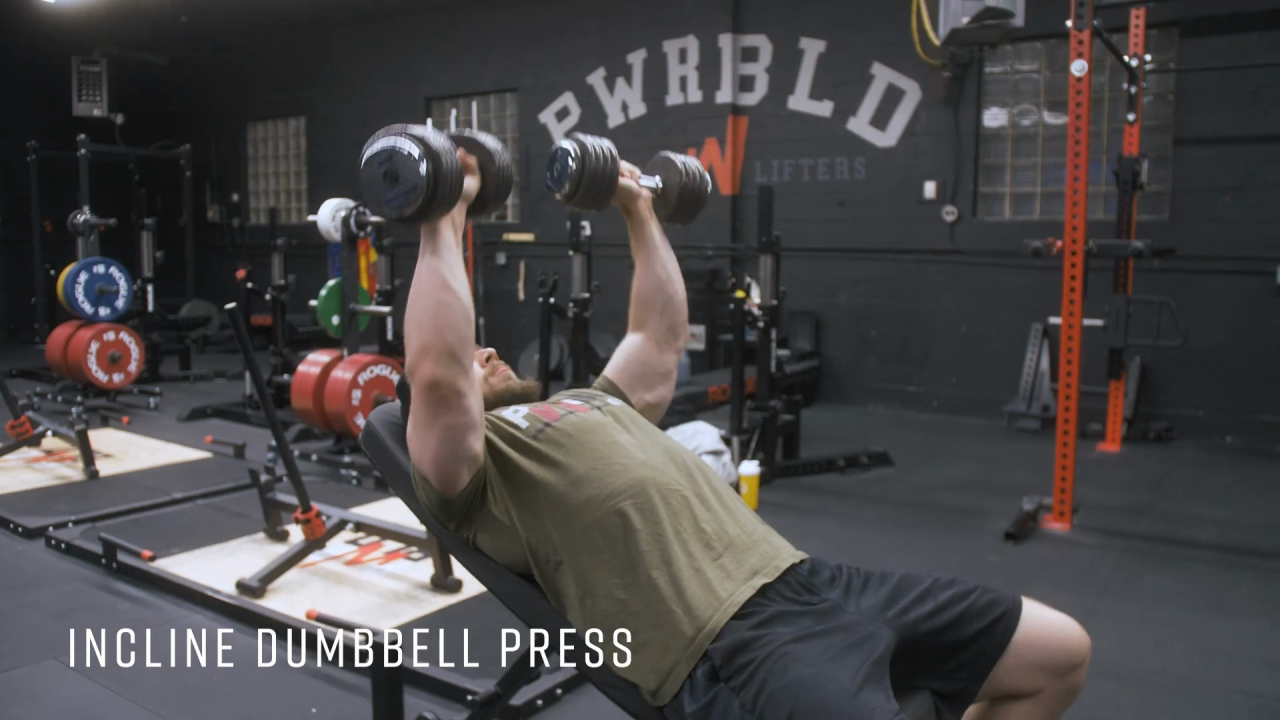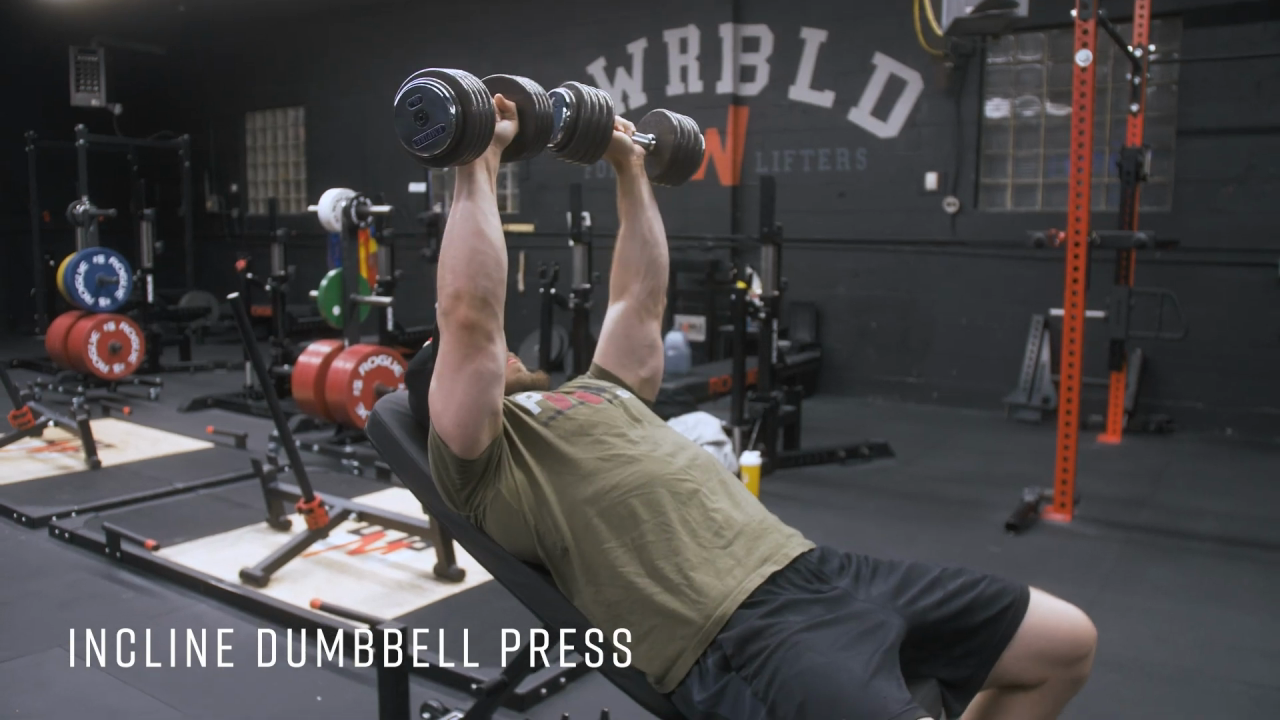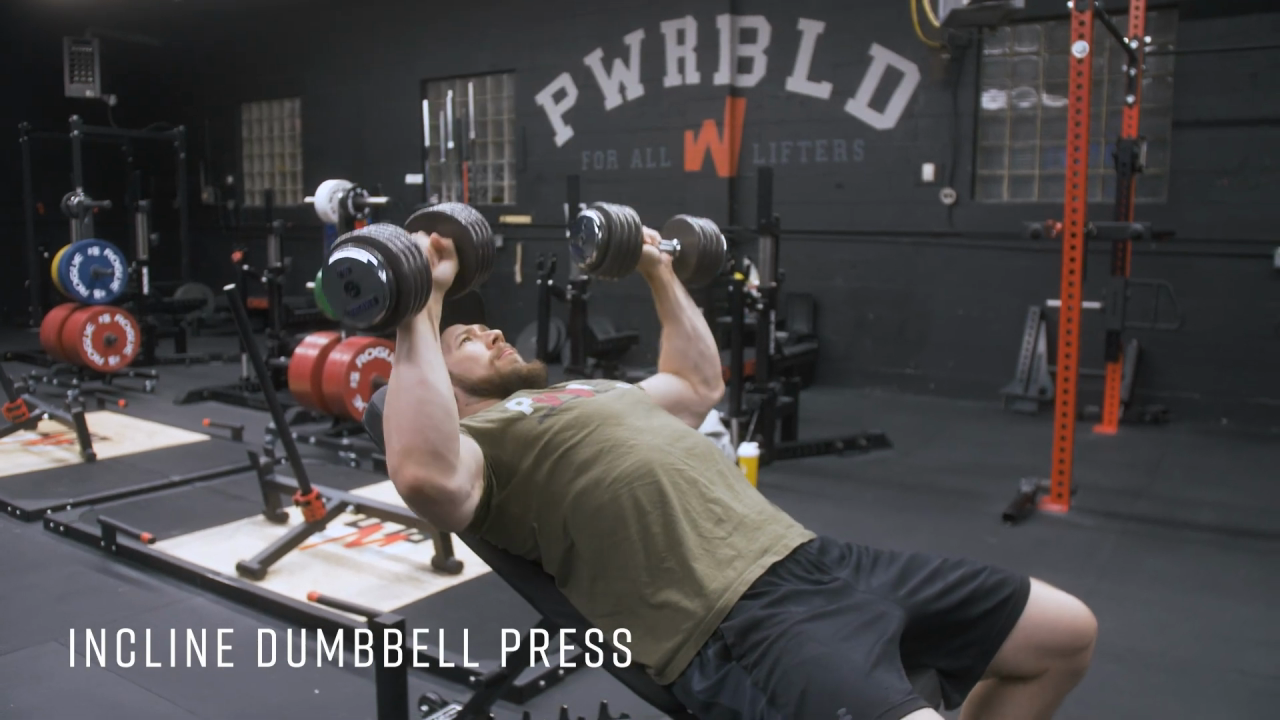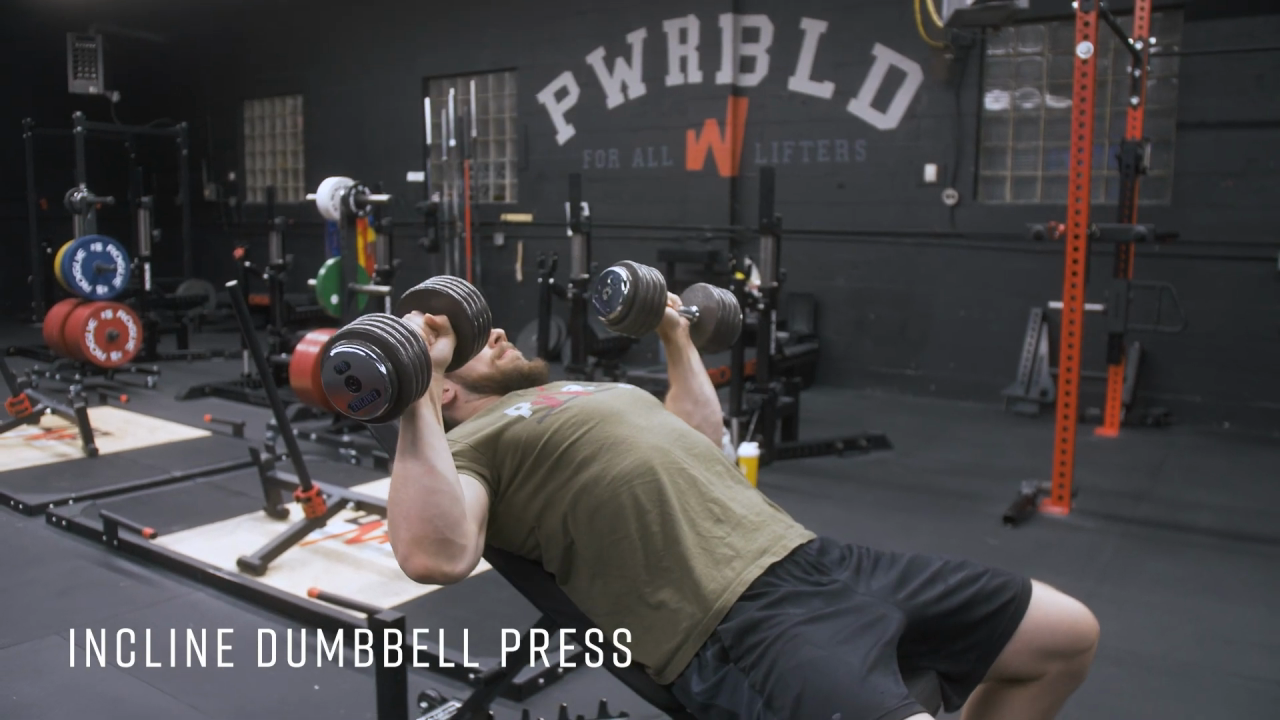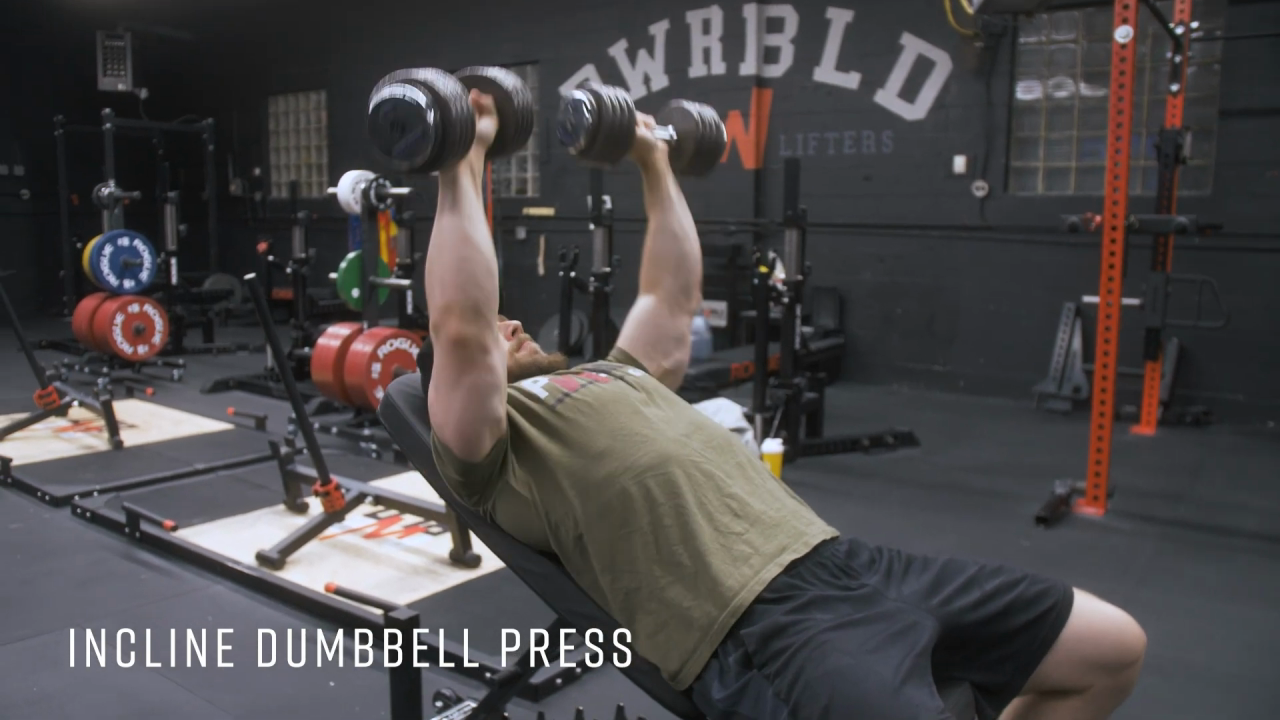
dt=0.7s
person 1, frame 1
left shoulder: (591, 409)
right shoulder: (475, 467)
left elbow: (663, 336)
right elbow: (436, 374)
left wrist: (639, 215)
right wrist: (443, 221)
left hip: (800, 584)
right hip: (724, 648)
left knee: (1060, 653)
person 1, frame 2
left shoulder: (600, 396)
right shoulder: (485, 459)
left elbow: (640, 299)
right elbow: (469, 316)
left wrist: (630, 170)
right wrist: (479, 164)
left hip: (808, 569)
right hip: (735, 635)
left knee: (1065, 645)
person 1, frame 3
left shoulder: (582, 395)
right shoulder: (475, 442)
left elbow: (701, 384)
right elbow: (428, 477)
left wrist: (660, 274)
right wrist: (420, 308)
left hip: (808, 557)
right hip: (736, 623)
left knee: (1066, 635)
person 1, frame 4
left shoulder: (582, 397)
right shoulder: (471, 450)
right elbow: (434, 555)
left wrist: (678, 337)
right wrist: (416, 383)
left hip: (810, 559)
right hip: (738, 623)
left knee: (1067, 637)
person 1, frame 5
left shoulder: (616, 376)
right shoulder: (492, 445)
left elbow: (675, 296)
right elbow: (460, 330)
left wrist: (654, 166)
right wrist: (462, 167)
left hip: (835, 567)
right hip: (756, 631)
left knee: (1114, 649)
